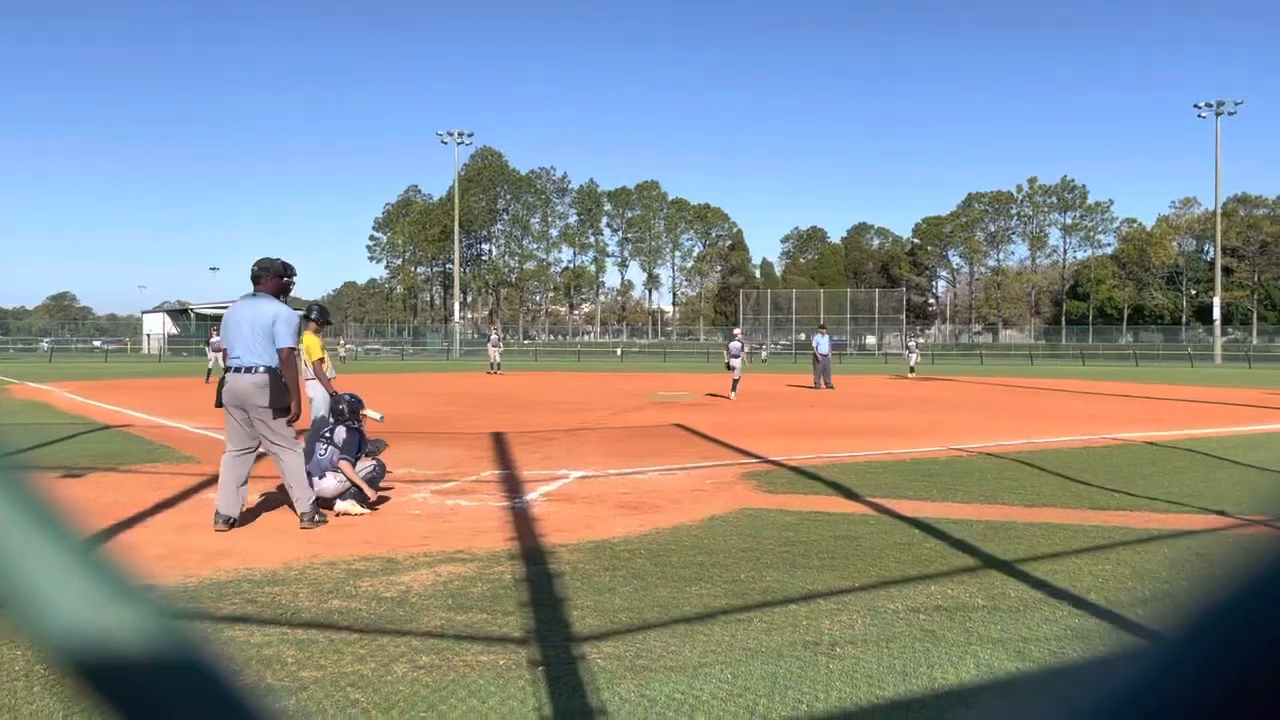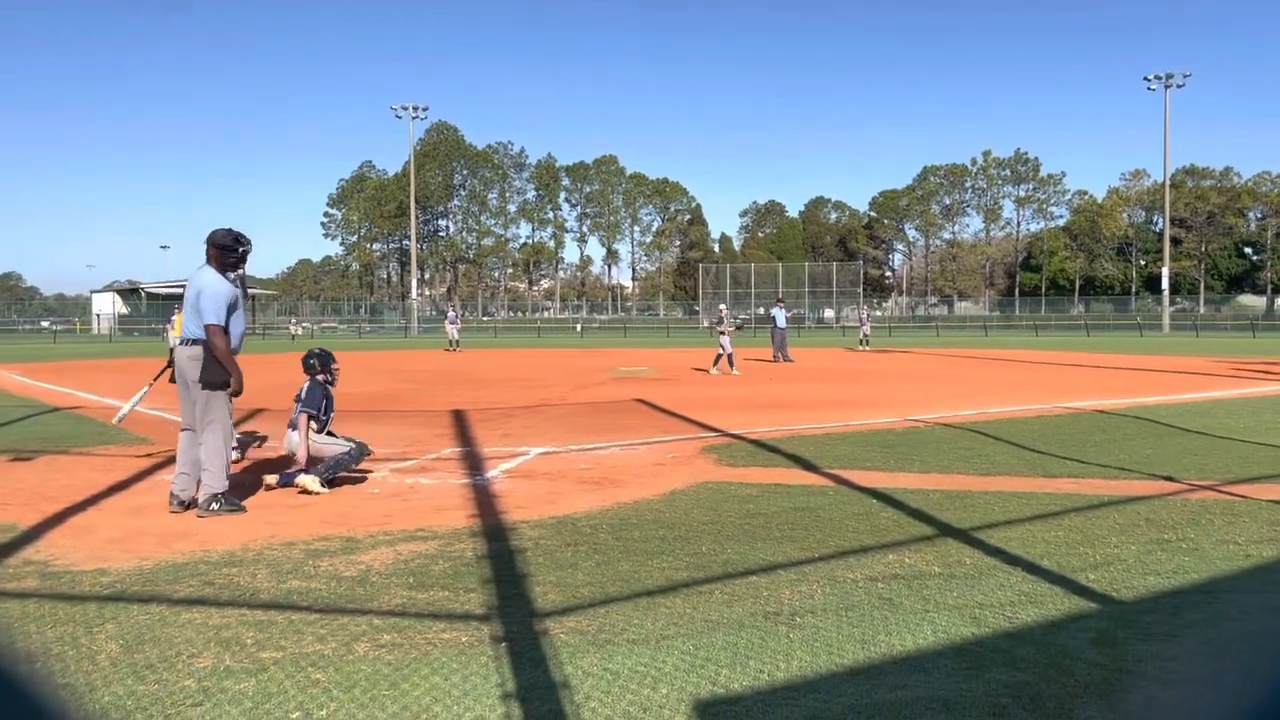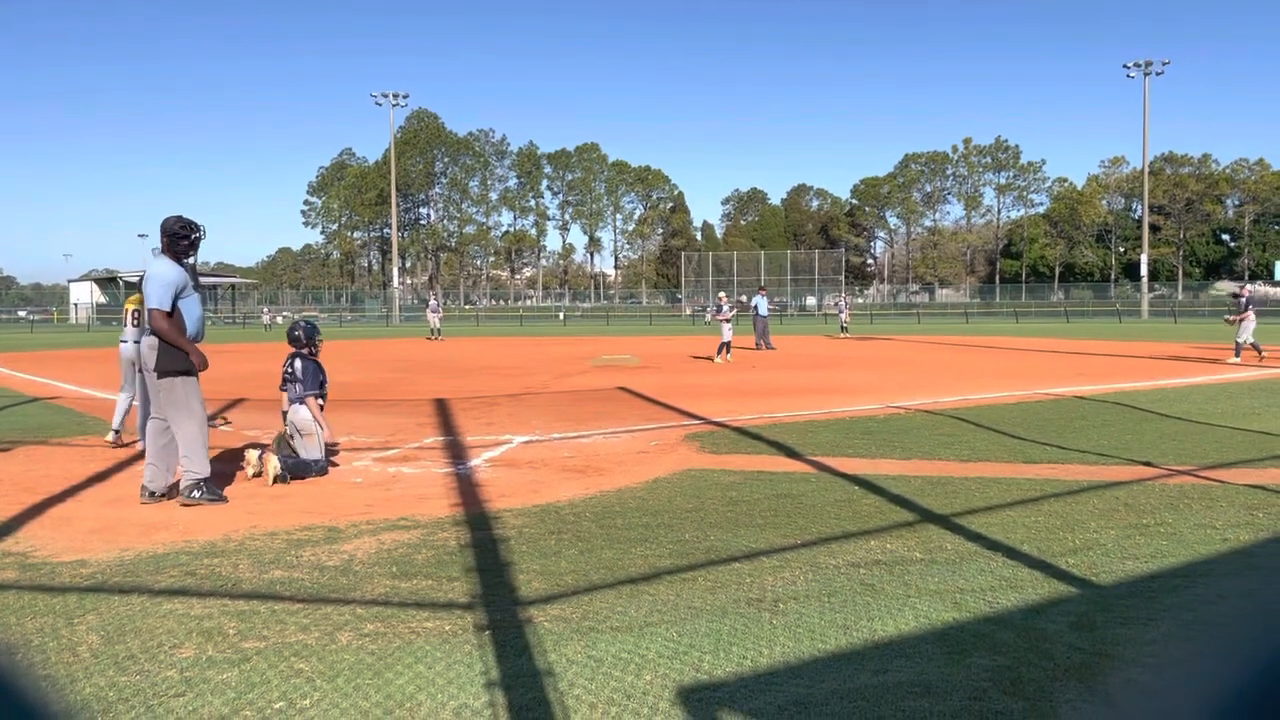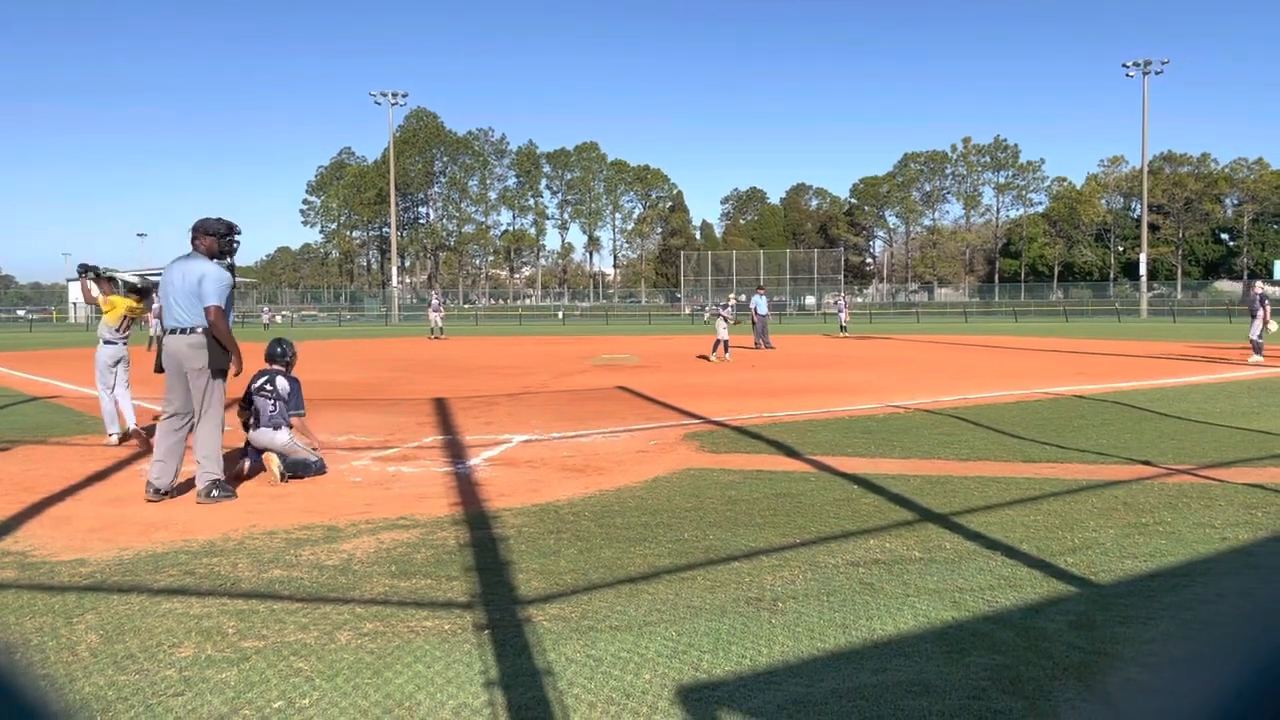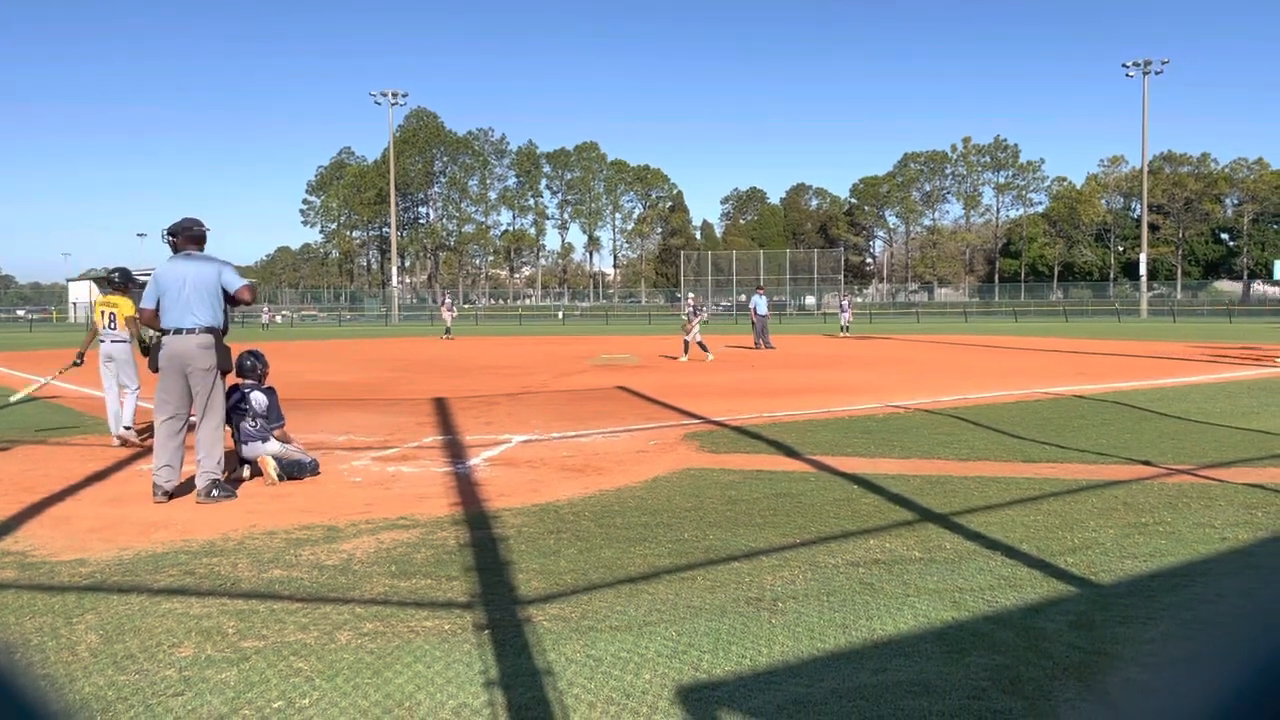
dt=1s
person 1, frame 1
left shoulder: (233, 310)
right shoulder: (282, 312)
left elbow: (225, 353)
right elbow: (287, 358)
right wrist: (296, 397)
left hip: (231, 382)
right hip: (263, 384)
left knee: (236, 449)
right knee: (287, 448)
left ankle: (225, 513)
right ankle: (308, 510)
person 1, frame 2
left shoulder: (200, 276)
right shoulder: (218, 285)
right elbow: (215, 334)
right wrist: (235, 371)
left hip: (186, 355)
right hip: (205, 359)
left knee: (192, 428)
right knee: (215, 428)
left ankle: (182, 494)
right ankle: (212, 497)
person 1, frame 3
left shoulder: (177, 267)
right shoulder: (165, 272)
right elbow: (157, 320)
right wrist: (192, 349)
left hip: (167, 350)
right hip: (168, 350)
left knee: (162, 417)
right knee: (190, 416)
left ankle: (155, 485)
right ankle: (194, 484)
person 1, frame 4
left shoulder: (171, 268)
right shoulder: (214, 272)
left elbow: (166, 312)
right elbow: (215, 317)
right wrist: (234, 350)
left hip: (171, 343)
right hip: (201, 345)
left knee: (173, 414)
right knee: (209, 416)
left ankle: (158, 481)
right ankle: (209, 484)
person 1, frame 5
left shoulder: (162, 270)
right shoulder: (219, 267)
left elbow: (146, 316)
right elbow: (247, 296)
right wrist: (226, 299)
left hip: (169, 346)
right hip: (204, 345)
left knee: (169, 416)
right knee: (210, 416)
left ankle: (163, 483)
right ankle: (209, 484)
